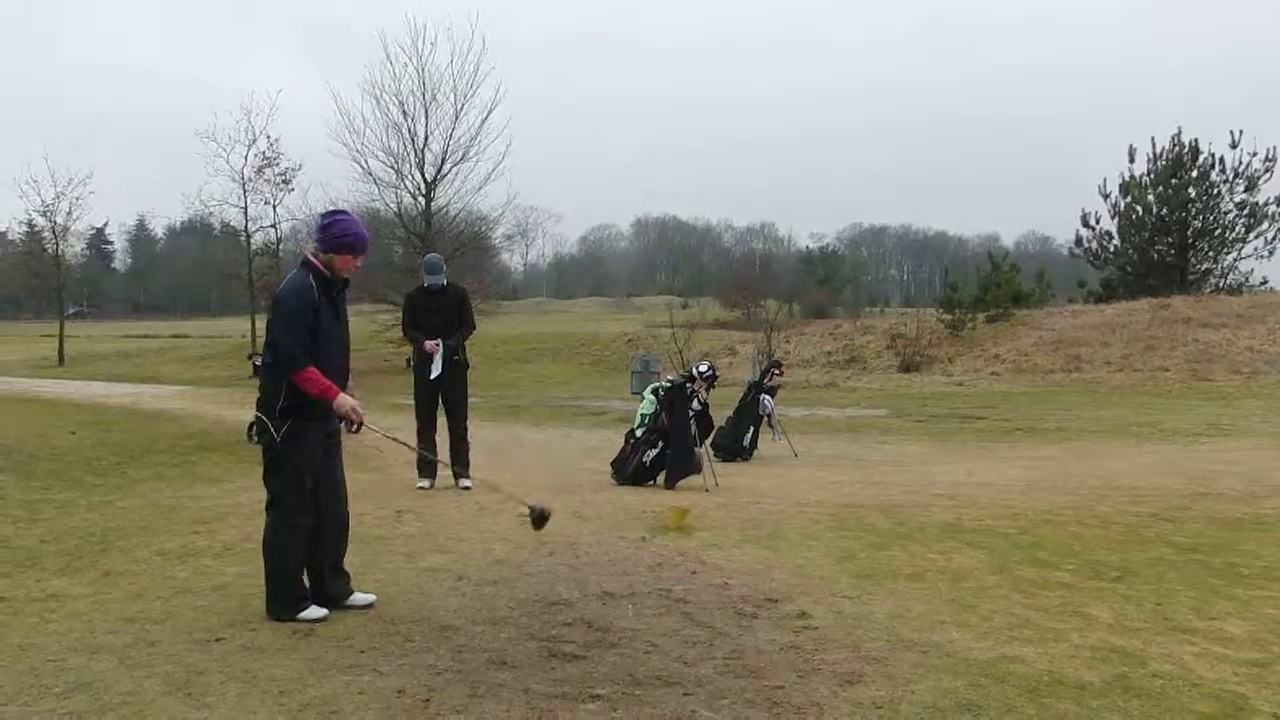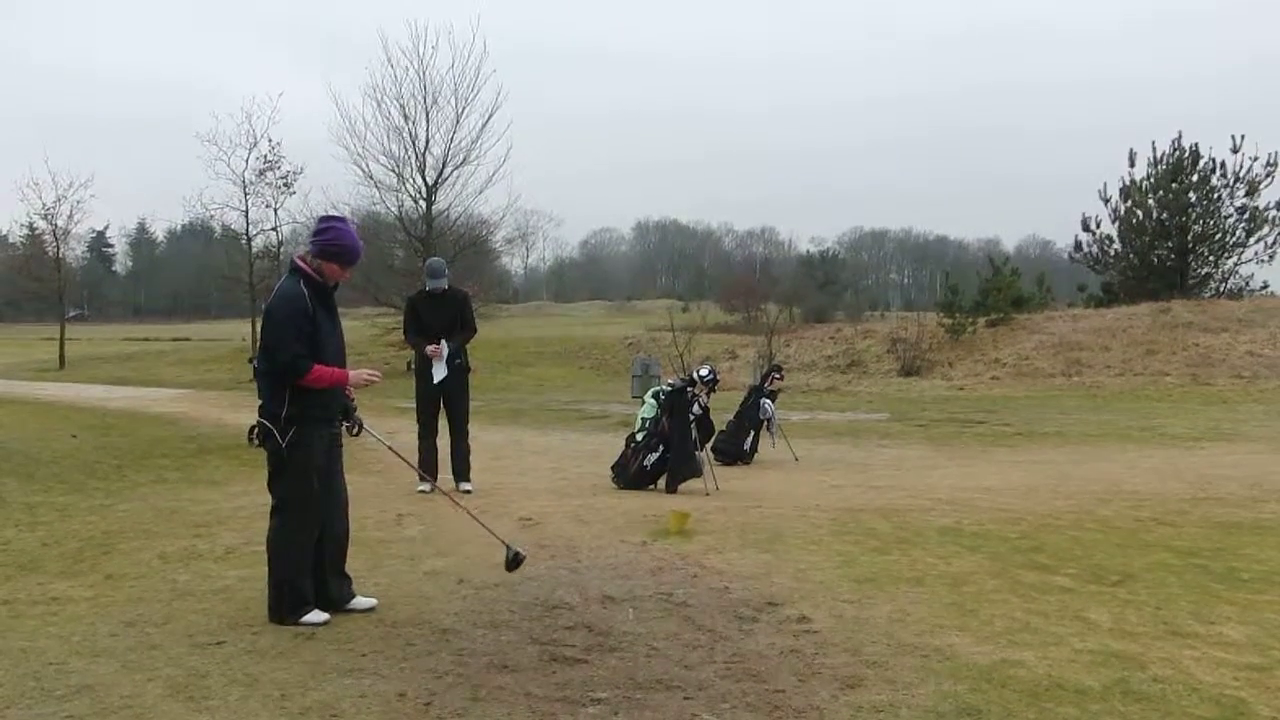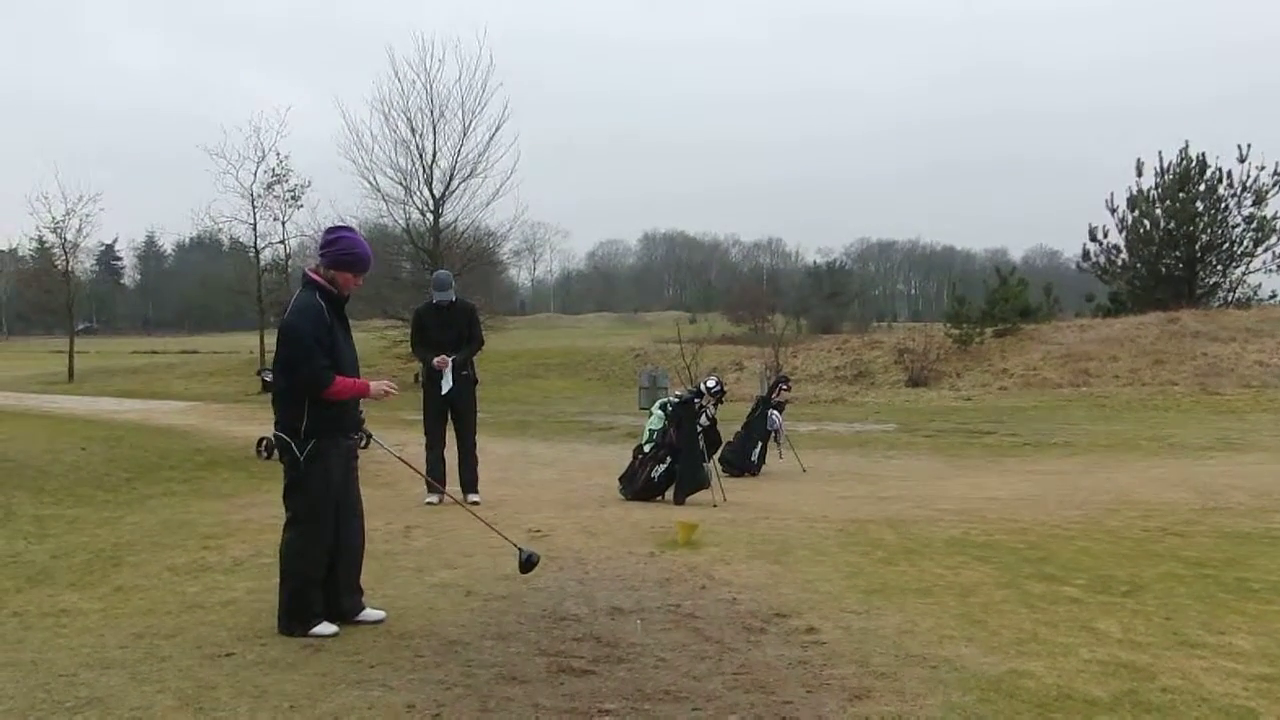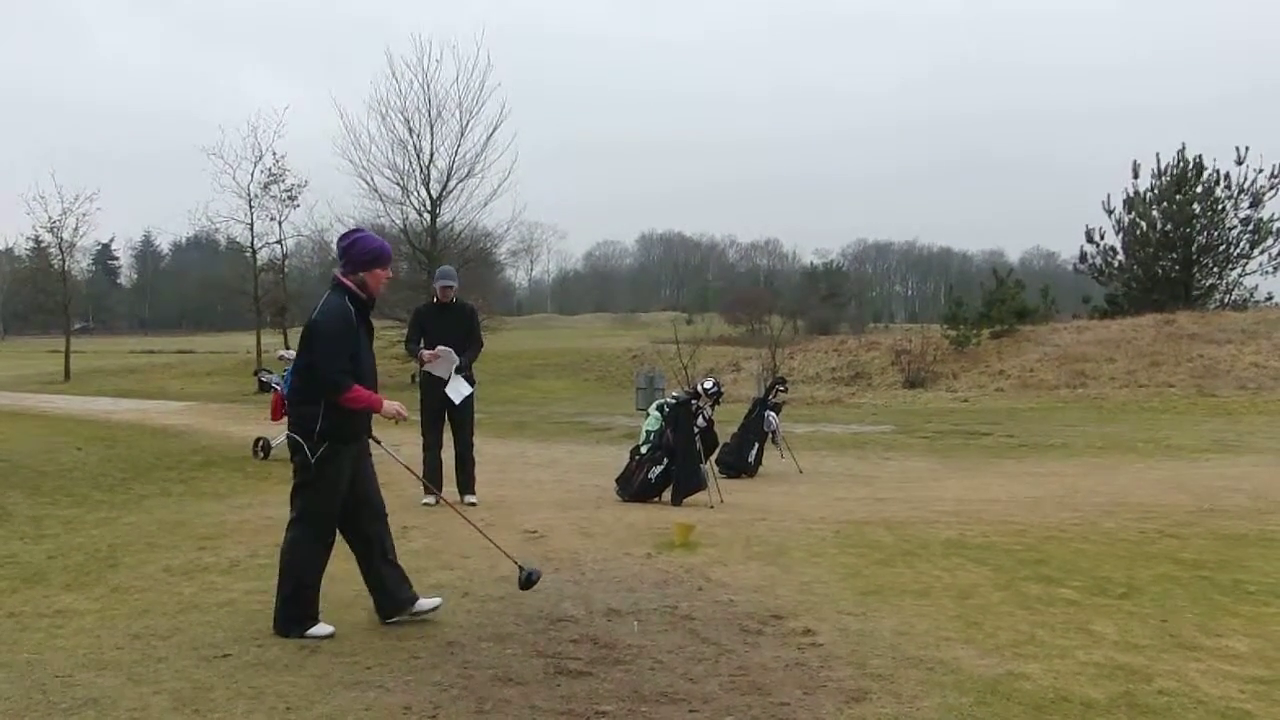
dt=1s
person 1, frame 1
left shoulder: (334, 288)
right shoulder: (297, 291)
right elbow: (291, 361)
left wrist: (341, 400)
right wrist: (335, 395)
left hip: (321, 418)
right hip: (290, 419)
left knee: (332, 507)
right knee: (291, 510)
left ankle: (331, 587)
right ankle: (286, 600)
person 1, frame 2
left shoulder: (321, 291)
right shoulder: (290, 297)
right elbow: (293, 366)
left wrist: (342, 395)
right wrist: (345, 379)
left hip: (322, 421)
right hip: (293, 425)
left knee: (332, 509)
right knee: (296, 513)
left ankle: (333, 591)
right ankle: (289, 604)
person 1, frame 3
left shoulder: (331, 304)
right shoulder: (306, 310)
right elbow: (315, 380)
left wrist: (353, 411)
right wrist: (365, 388)
left hip: (336, 434)
right hip: (309, 438)
left knee: (347, 523)
right knee: (310, 526)
left ankle: (344, 603)
right ankle: (299, 616)
person 1, frame 4
left shoulder: (354, 309)
right shoulder: (334, 314)
right elbow: (332, 384)
left wrist: (371, 409)
right wrist: (379, 405)
left hip: (348, 436)
right hip: (322, 438)
left knee: (369, 519)
right knee: (312, 528)
left ankle: (396, 600)
right ankle: (294, 618)
person 2, frame 1
left shoulder: (459, 293)
right shoulder: (413, 297)
left elbow: (469, 326)
right elbow: (408, 329)
left wrist: (451, 344)
right wrist: (423, 343)
left hip: (454, 361)
right hip: (424, 363)
left knee: (458, 420)
right knee: (425, 421)
left ankle: (462, 474)
right ankle: (426, 474)
person 2, frame 2
left shoulder: (461, 297)
right shoulder: (415, 301)
left elbow: (470, 329)
right elbow: (409, 333)
left wrist: (452, 347)
right wrist: (424, 348)
left hip: (455, 365)
right hip: (425, 367)
left knee: (459, 423)
right knee: (426, 425)
left ankle: (463, 478)
right ankle: (427, 477)
person 2, frame 3
left shoulder: (467, 309)
right shoulder: (422, 313)
left elbow: (477, 342)
right elbow: (417, 346)
left wrist: (457, 359)
right wrist: (431, 360)
left hip: (463, 377)
right hip: (433, 379)
left knee: (467, 436)
right knee: (434, 437)
left ankle: (470, 489)
right ankle: (435, 489)
person 2, frame 4
left shoulder: (467, 311)
right shoulder: (422, 312)
left elbow: (476, 344)
right elbow: (410, 343)
left wrist: (465, 362)
right wrist: (421, 353)
left hip: (461, 380)
right hip: (431, 381)
left knee: (464, 438)
right knee: (431, 438)
left ankle: (467, 490)
right ankle: (432, 490)
